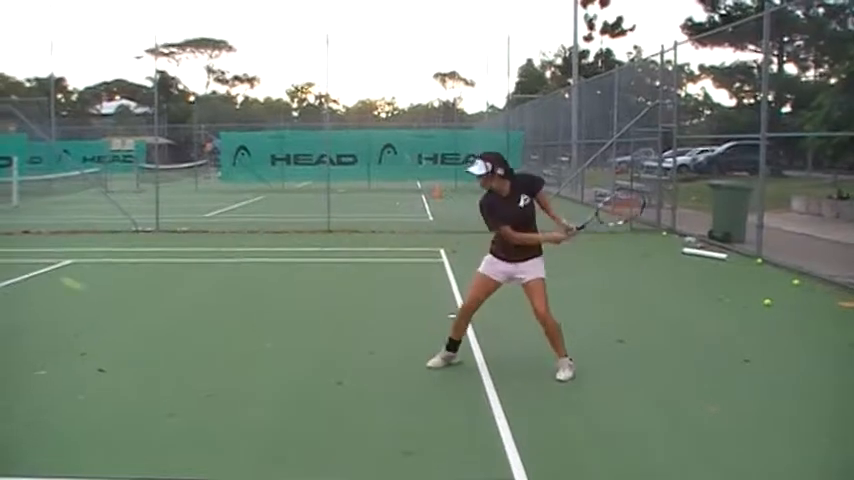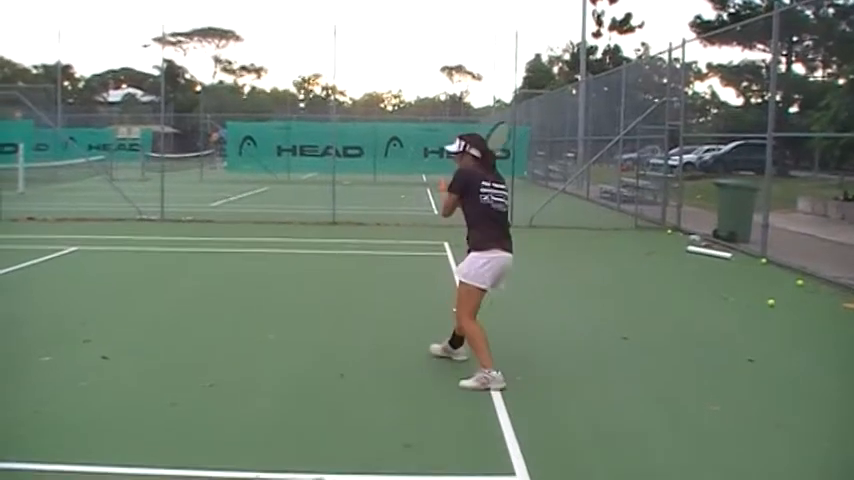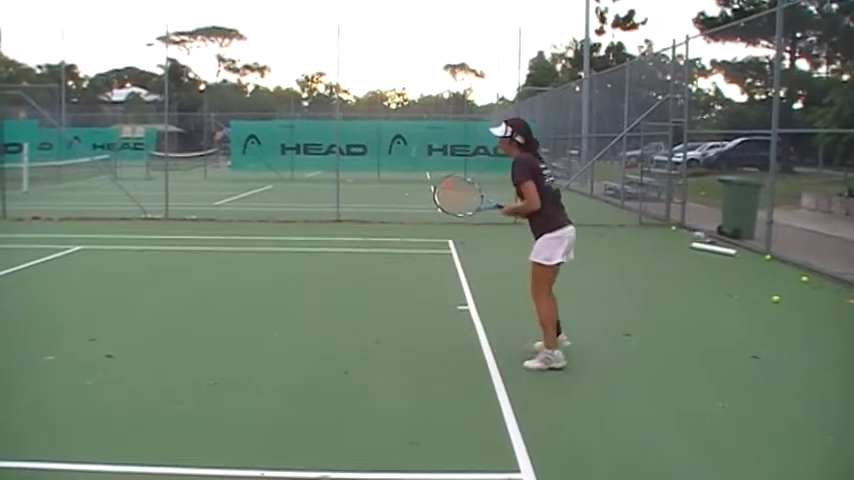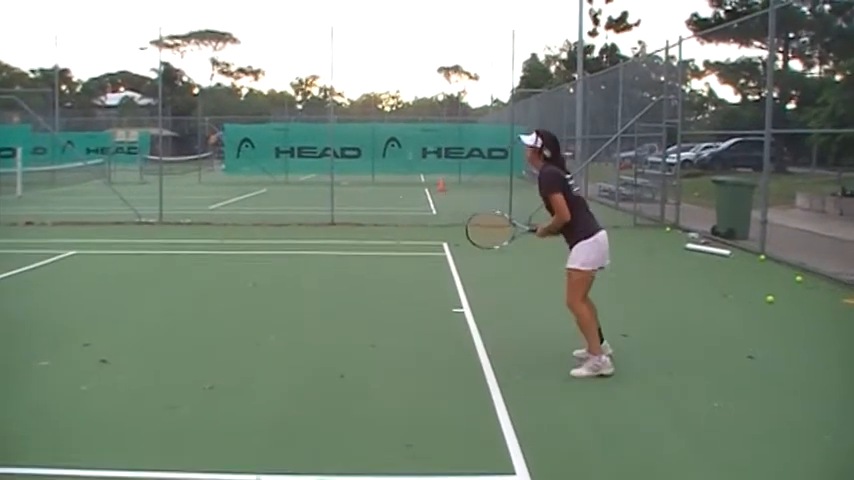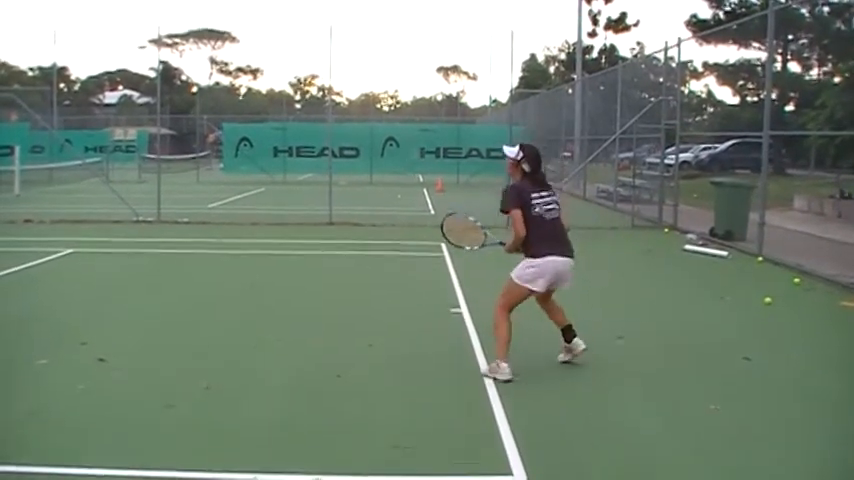
dt=0.7s
person 1, frame 1
left shoulder: (525, 182)
right shoulder: (487, 203)
left elbow: (543, 201)
right elbow: (510, 237)
left wrist: (559, 221)
right wrist: (549, 238)
left hip: (529, 260)
right hip: (497, 260)
left knee: (542, 313)
right knee: (467, 308)
left ankle: (564, 360)
right ankle: (450, 352)
person 1, frame 2
left shoulder: (464, 175)
right shoulder: (499, 180)
left elbow: (446, 211)
right wrist: (465, 199)
left hip: (485, 255)
right hip: (503, 254)
left knee: (466, 317)
right knee: (464, 300)
left ankle: (489, 374)
right ankle: (454, 346)
person 1, frame 3
left shoulder: (521, 163)
right shoulder: (534, 160)
left elbow: (533, 204)
left wrist: (512, 209)
right wrist: (516, 209)
left hip: (551, 235)
right hip: (560, 230)
left knee: (539, 296)
right knee: (543, 292)
left ankle: (552, 354)
right ankle: (555, 338)
person 1, frame 4
left shoulder: (547, 175)
right shoulder: (557, 172)
left elbow: (564, 217)
left wrist: (546, 230)
right wrist: (551, 229)
left hip: (586, 242)
right hip: (592, 237)
left knee: (575, 301)
right knee: (579, 297)
left ankle: (599, 360)
right ankle: (599, 344)
person 1, frame 5
left shoulder: (513, 190)
right shoulder: (546, 188)
left elbow: (520, 233)
right elbow: (562, 226)
left wrist: (512, 247)
left hip: (541, 261)
right hip: (566, 259)
left knee: (502, 308)
right knee: (543, 298)
left ankle: (501, 365)
right ankle: (572, 341)
